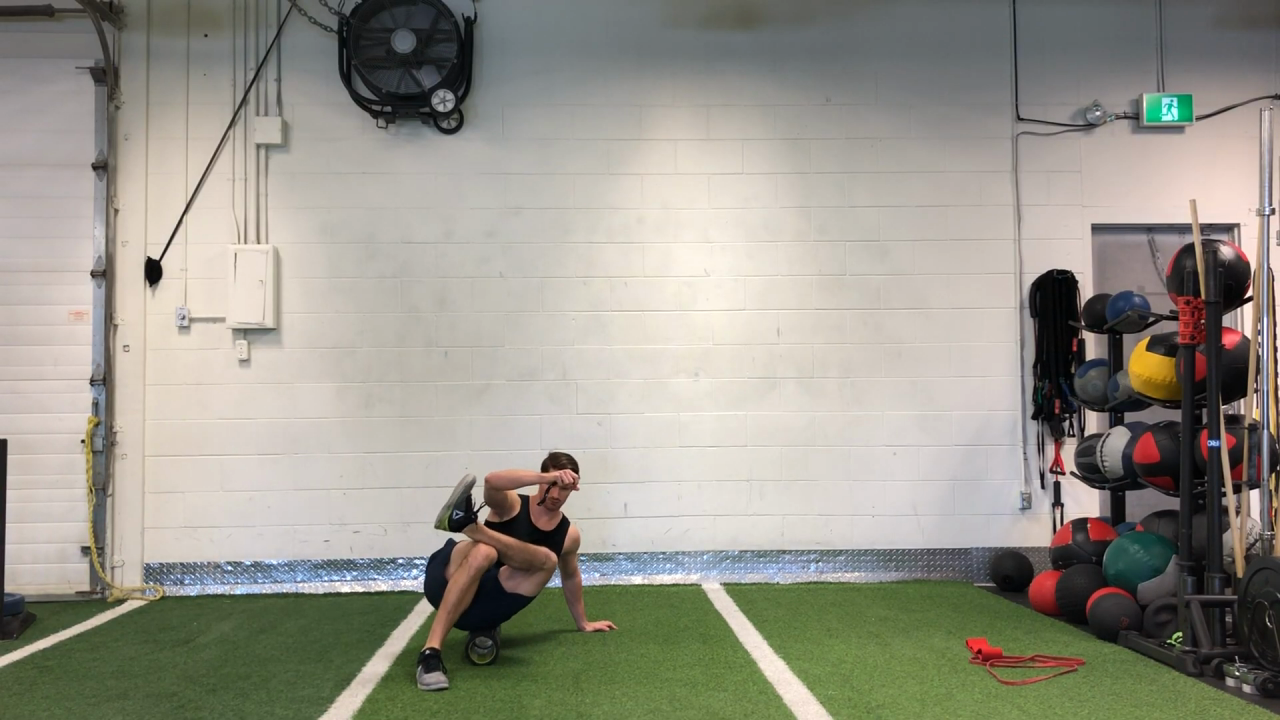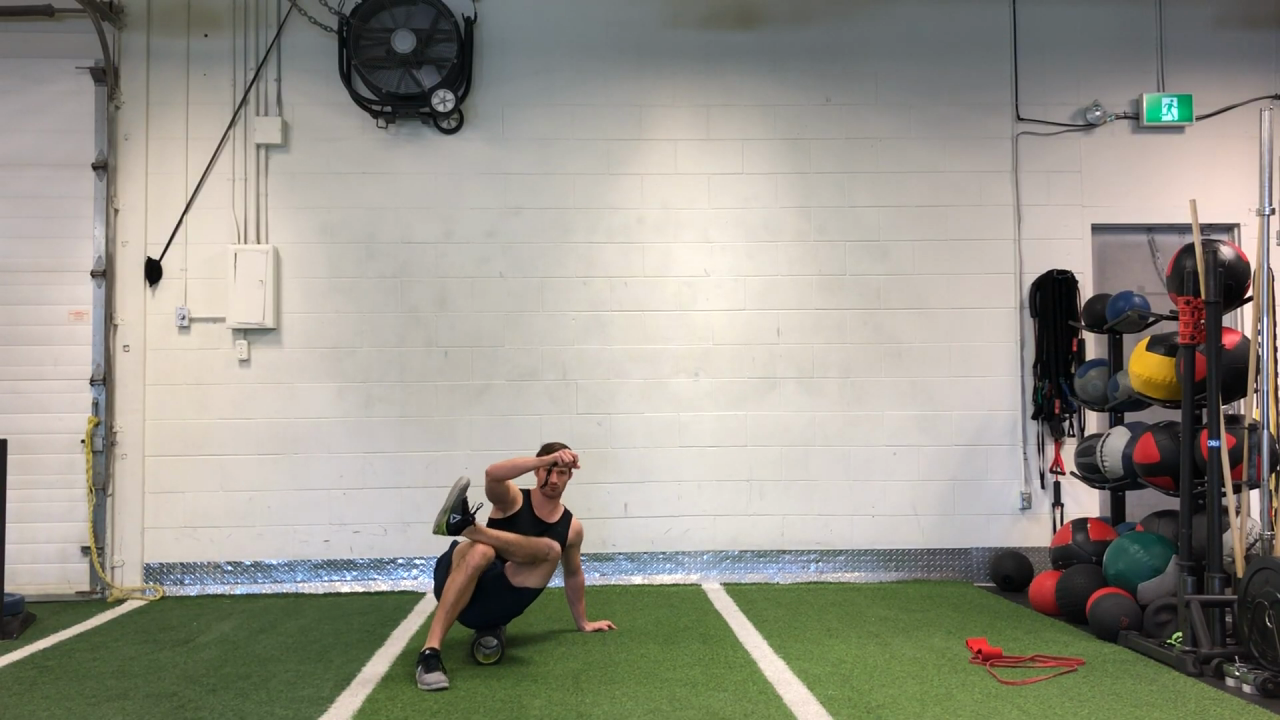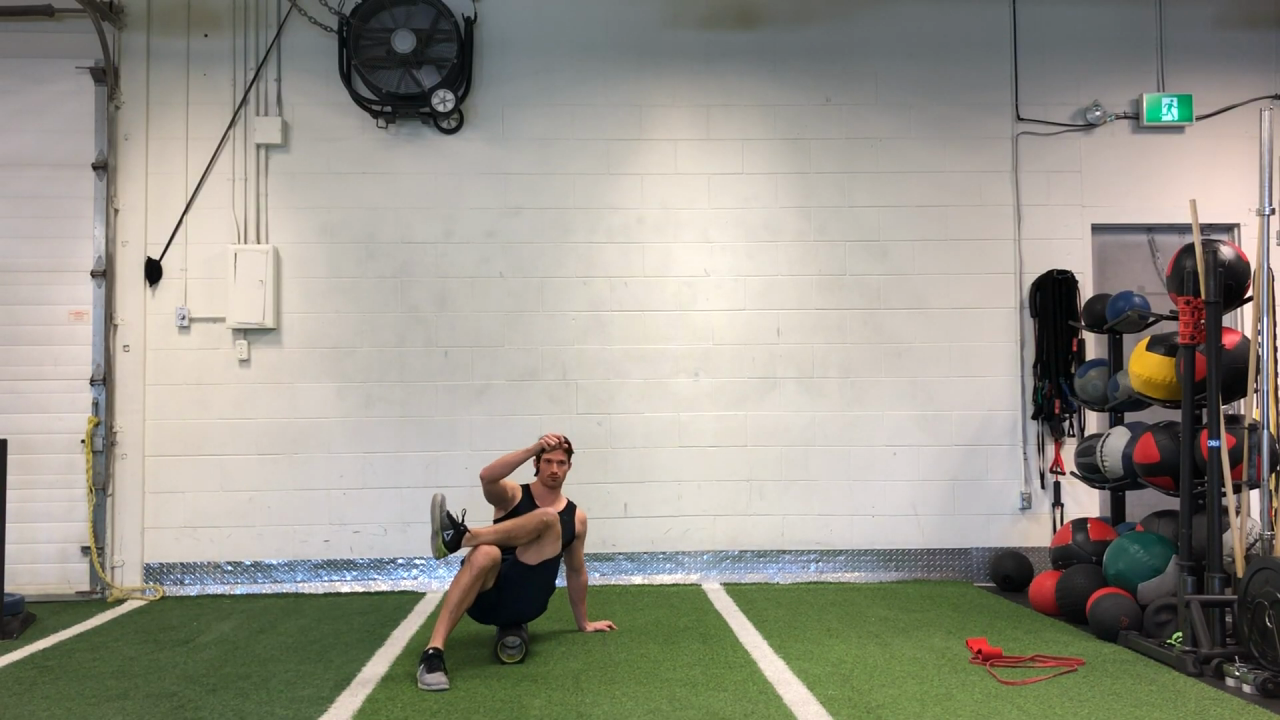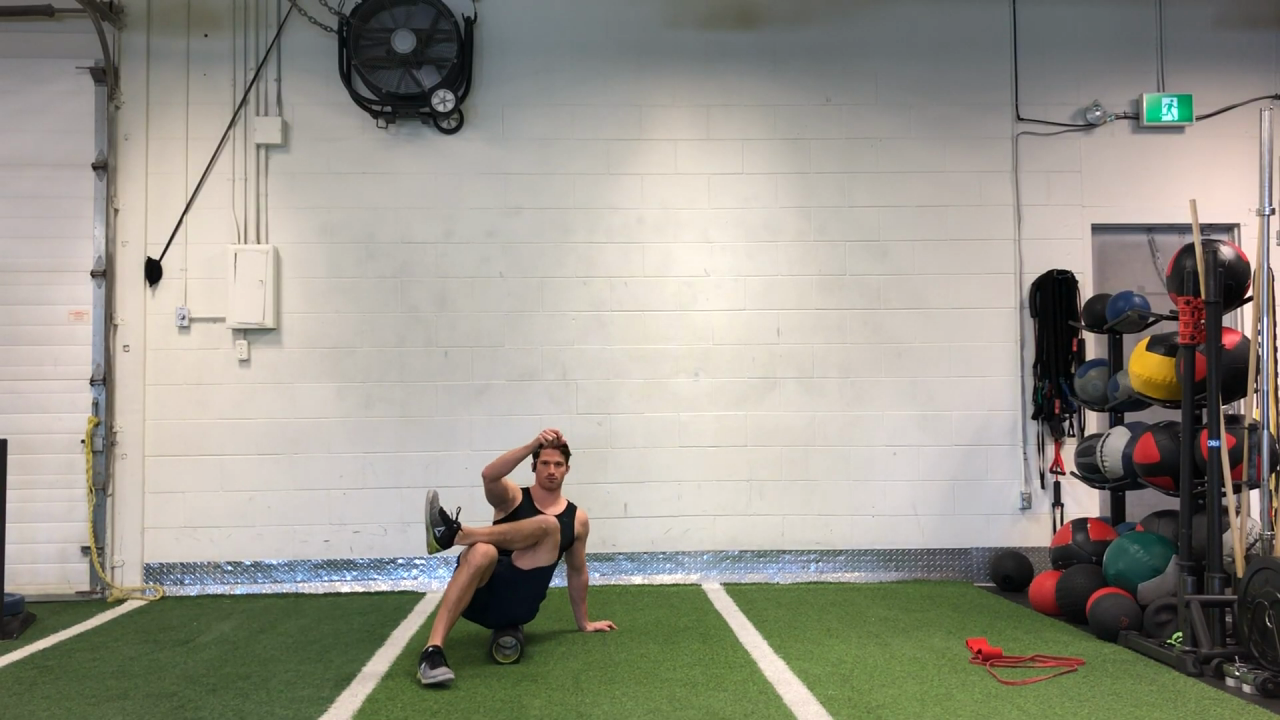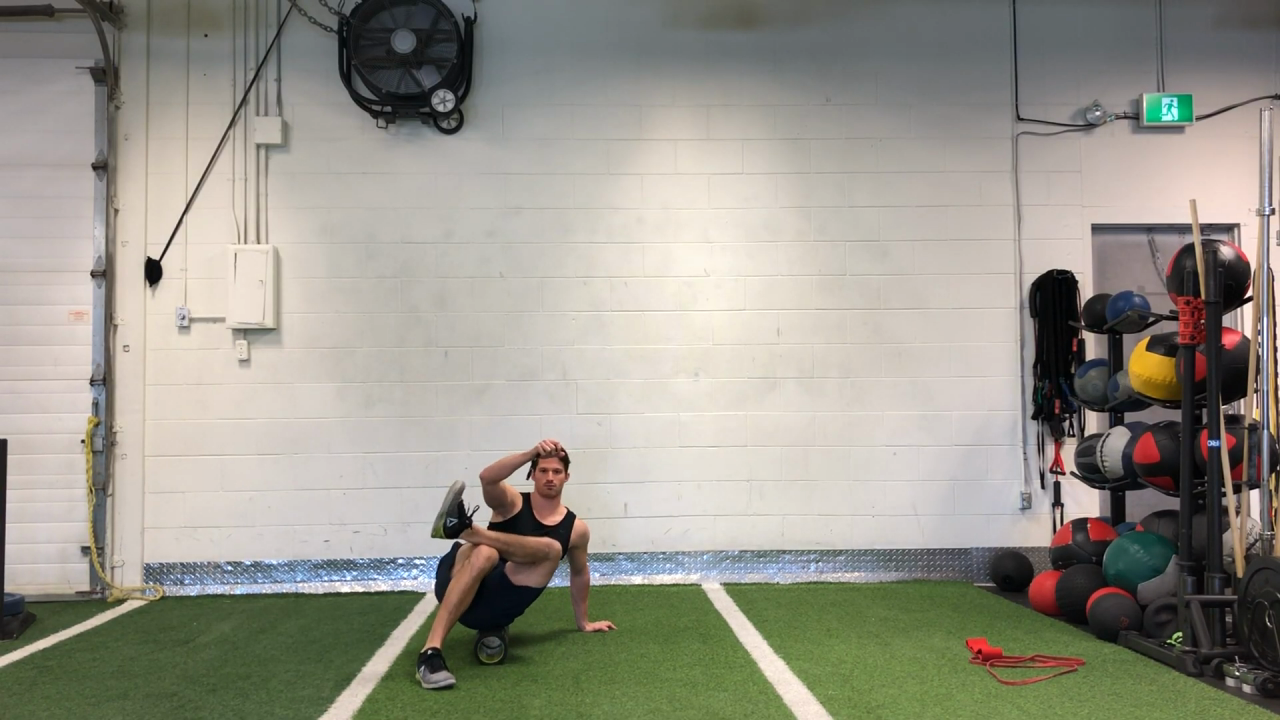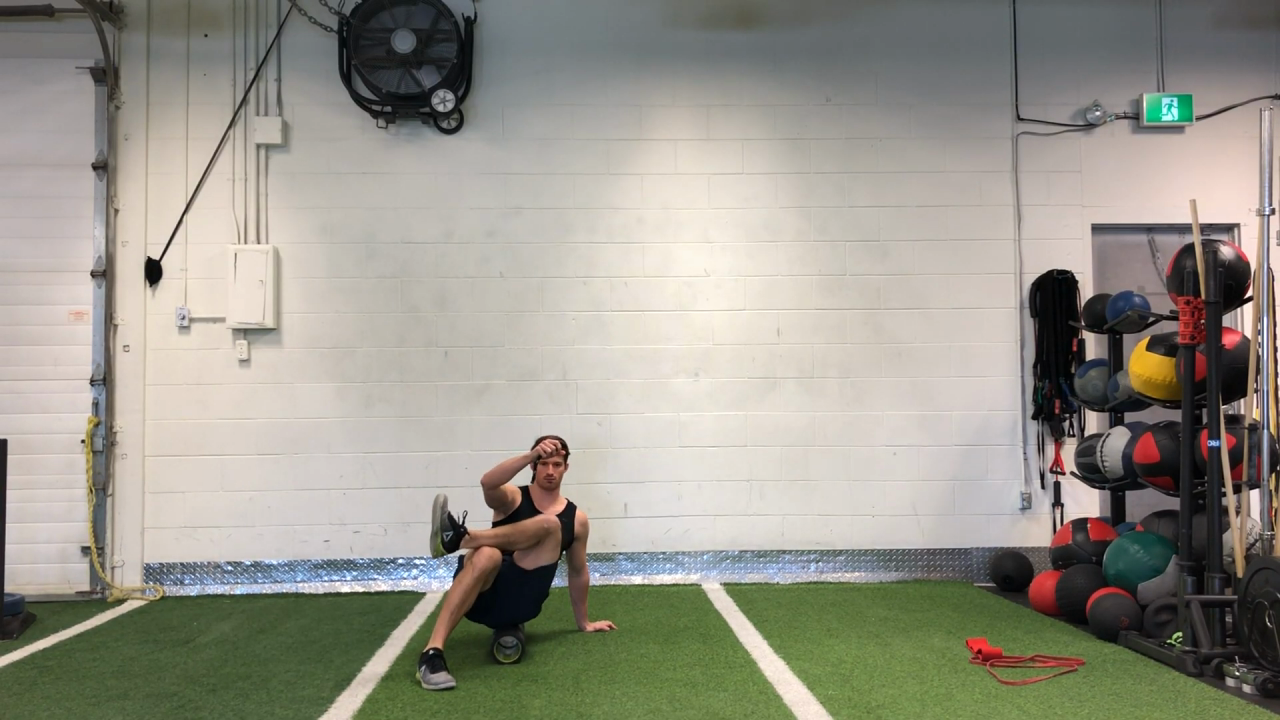
dt=0.3s
person 1, frame 1
left shoulder: (569, 534)
right shoulder: (511, 505)
left elbow: (571, 577)
right elbow: (492, 481)
left wrist: (583, 622)
right wrist: (548, 477)
left hip: (482, 611)
right hip: (447, 581)
left knee: (548, 560)
right knee: (483, 552)
right ankle: (430, 653)
person 1, frame 2
left shoulder: (572, 527)
right shoulder: (513, 500)
left elbow: (573, 575)
right elbow: (493, 474)
left wrist: (583, 622)
right wrist: (548, 460)
left hip: (490, 610)
right hip: (456, 580)
left knee: (551, 550)
right knee: (480, 551)
right ankle: (430, 652)
person 1, frame 3
left shoulder: (576, 517)
right shoulder: (512, 495)
left elbow: (576, 572)
right elbow: (487, 477)
left wrist: (584, 622)
right wrist: (535, 448)
left hip: (526, 602)
right hip: (487, 595)
left knee: (548, 518)
right knee: (486, 553)
right ankle: (433, 653)
person 1, frame 4
left shoulder: (577, 519)
right shoulder: (512, 497)
left elbow: (577, 572)
right elbow: (489, 476)
left wrist: (584, 622)
right wrist: (533, 445)
left hip: (517, 604)
right hip: (482, 594)
left knee: (549, 525)
right knee: (483, 552)
right ankle: (433, 651)
person 1, frame 5
left shoulder: (576, 529)
right shoulder: (511, 502)
left elbow: (579, 574)
right elbow: (487, 478)
left wrist: (583, 622)
right wrist: (532, 453)
left hip: (495, 610)
right hip: (459, 583)
left knee: (552, 549)
right knee: (484, 553)
right ankle: (431, 652)
person 1, frame 6
left shoulder: (577, 520)
right shoulder: (512, 498)
left elbow: (578, 572)
right elbow: (488, 483)
left wrist: (583, 622)
right wrist: (531, 455)
left hip: (516, 605)
right hip: (481, 594)
left knee: (549, 525)
right knee: (487, 555)
right ankle: (433, 652)
